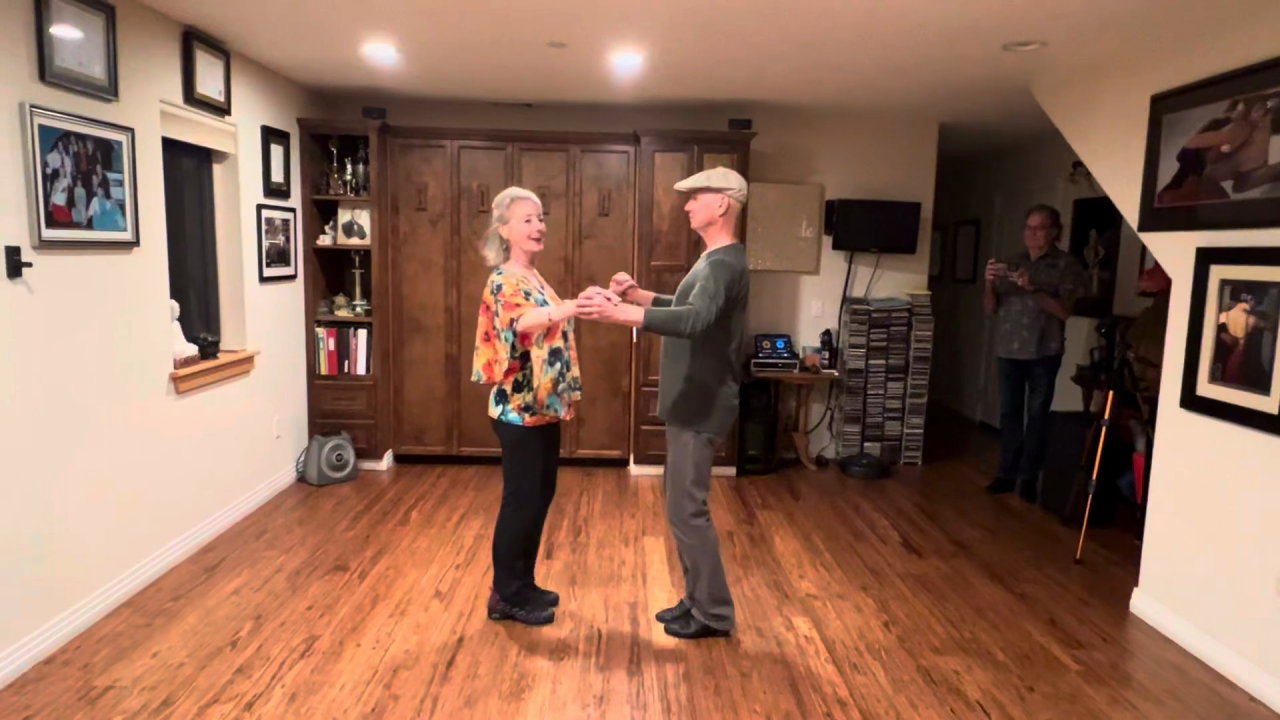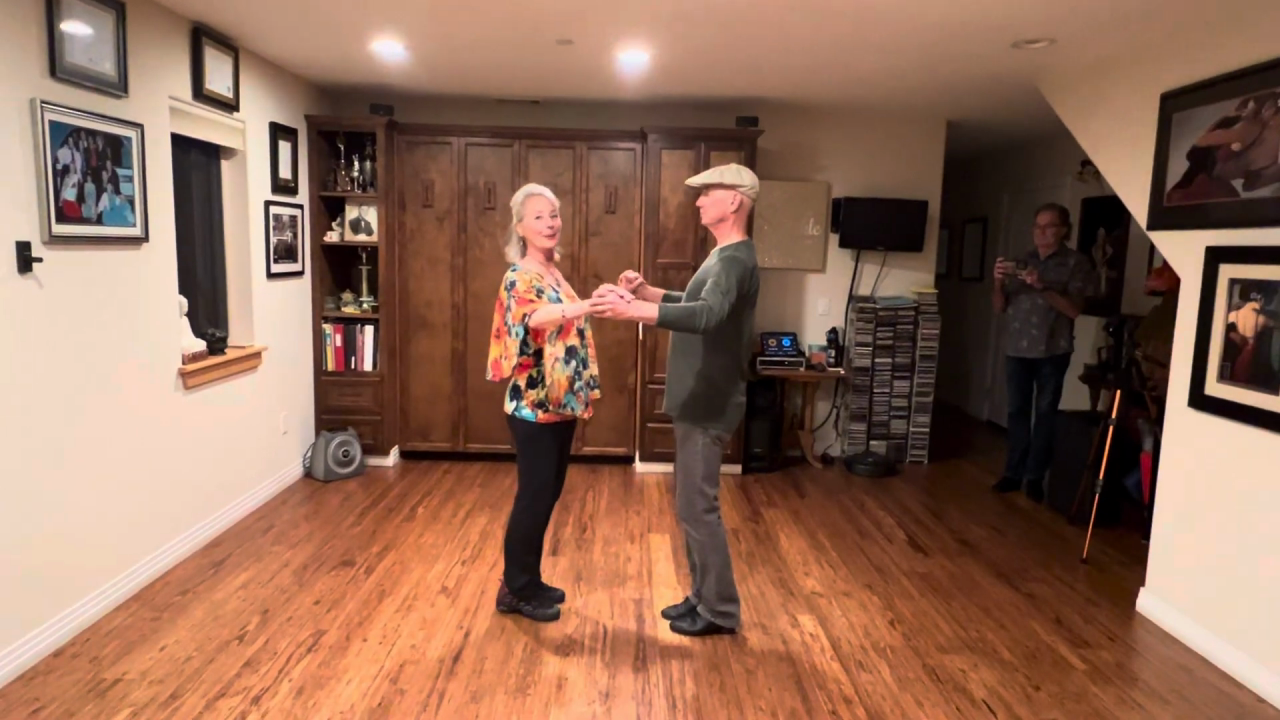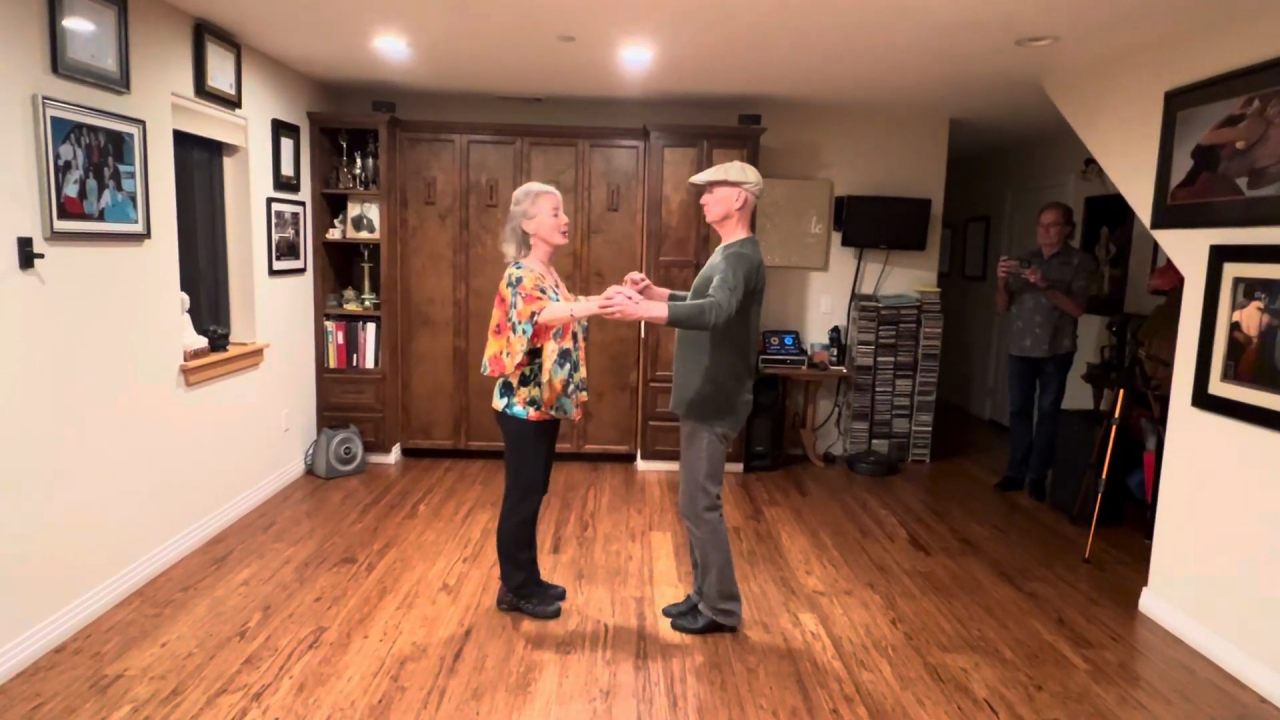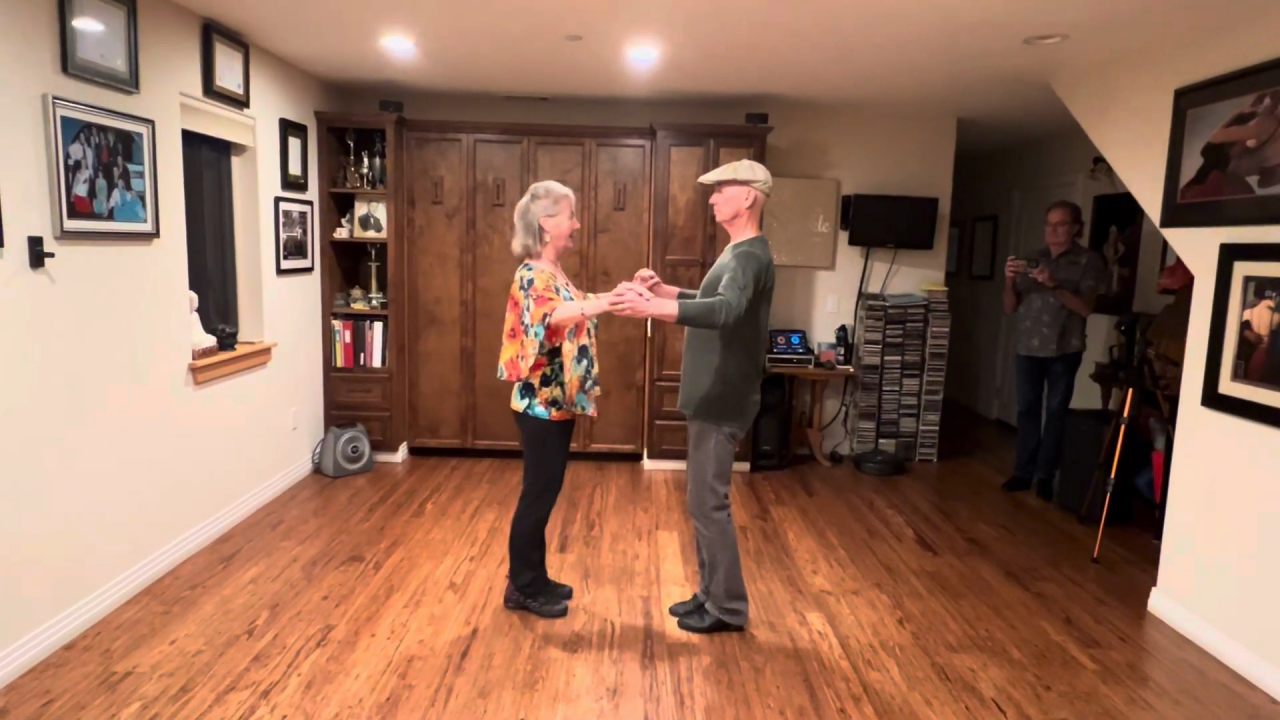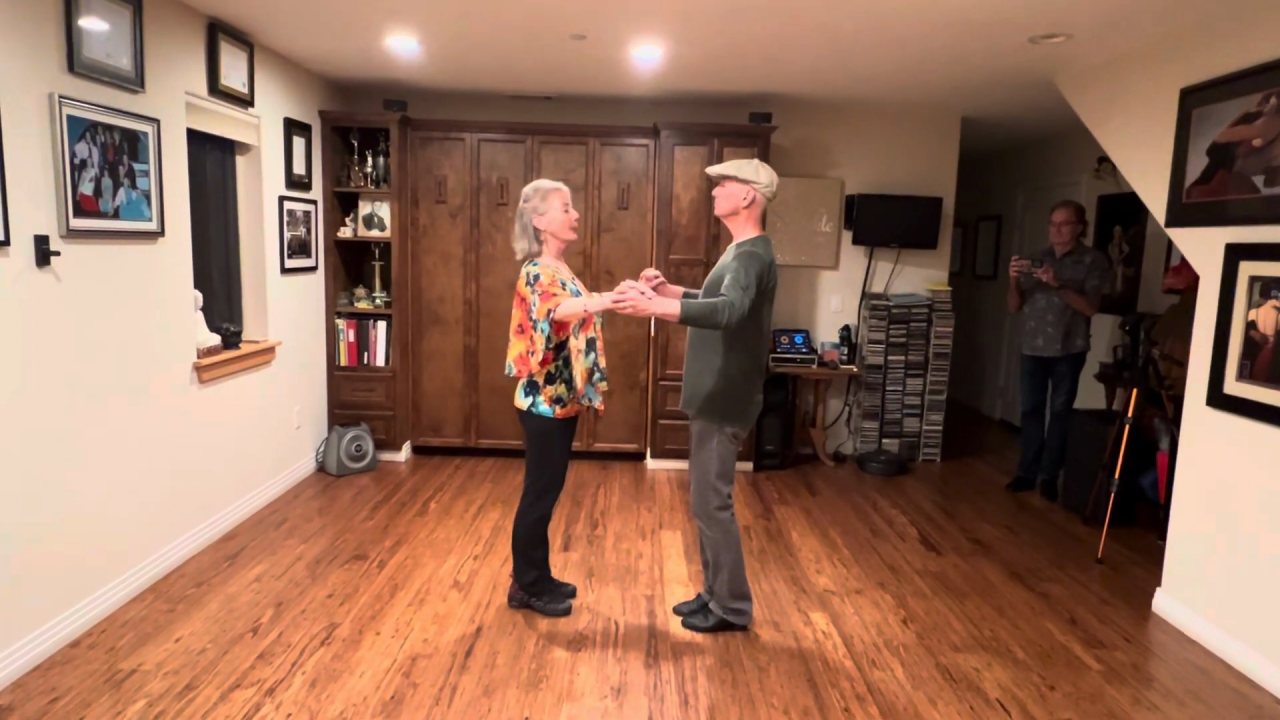
dt=1s
person 1, frame 1
left shoulder: (725, 264)
right shoulder: (714, 260)
left elbow: (694, 320)
right elbow: (683, 308)
left wrist: (619, 313)
right wrist: (637, 294)
left hip: (701, 407)
right hip: (690, 403)
left knee: (686, 509)
right knee: (683, 506)
left ankle: (714, 613)
right ankle: (697, 600)
person 1, frame 2
left shoulder: (736, 260)
right shoulder: (724, 256)
left elbow: (706, 316)
right elbow: (692, 305)
left wrist: (632, 310)
right wrist: (646, 292)
left hip: (709, 404)
right hip: (698, 400)
left knee: (697, 507)
right knee: (692, 504)
left ankle: (720, 610)
right ankle: (703, 597)
person 1, frame 3
left shoulder: (742, 257)
right shoulder: (728, 254)
left elbow: (714, 313)
right elbow: (700, 304)
left wrist: (641, 311)
right wrist: (653, 293)
left hip: (715, 402)
right hip: (704, 398)
left knee: (700, 504)
right knee: (697, 502)
left ankle: (721, 608)
right ankle: (705, 595)
person 1, frame 4
left shoulder: (750, 257)
right shoulder: (738, 253)
left elbow: (723, 311)
left wrist: (651, 308)
right wrist: (663, 290)
left hip: (722, 401)
right hip: (712, 397)
left knee: (708, 502)
right knee: (705, 500)
left ankle: (728, 606)
right ankle: (712, 594)
person 1, frame 5
left shoulder: (753, 256)
right shoulder: (742, 252)
left elbow: (727, 311)
left wrist: (653, 307)
right wrist: (668, 290)
left hip: (725, 401)
right hip: (715, 396)
left knee: (711, 502)
right knee: (708, 500)
left ankle: (732, 606)
right ankle: (716, 593)
person 2, frame 1
left shoulder: (533, 277)
right shoulder: (503, 282)
right elbow: (520, 323)
left wrist: (584, 305)
right wrist: (572, 308)
left hip: (543, 405)
right hip: (518, 409)
left knee: (540, 496)
right knee: (521, 499)
left ankle: (521, 585)
right ankle: (506, 595)
person 2, frame 2
left shoulder: (553, 273)
right shoulder: (520, 278)
right elbow: (531, 319)
left wrist: (600, 303)
right wrist: (585, 306)
left hip: (560, 402)
right hip: (534, 406)
left knee: (547, 494)
right knee: (534, 496)
left ankle: (528, 582)
right ankle: (515, 589)
person 2, frame 3
left shoulder: (548, 272)
right shoulder: (521, 275)
left elbow: (564, 317)
right elbow: (538, 316)
left wrist: (603, 300)
right wrist: (596, 304)
left hip: (545, 401)
right hip: (523, 402)
left knee: (534, 493)
right knee: (522, 495)
left ankle: (527, 580)
right ankle: (514, 589)
person 2, frame 4
left shoulder: (554, 272)
right shoulder: (532, 275)
left elbow: (575, 314)
right elbow: (550, 317)
left wrist: (614, 296)
right wrist: (604, 302)
left hip: (558, 401)
right hip: (541, 403)
left knee: (545, 492)
right knee: (538, 493)
left ankle: (533, 579)
right ankle: (522, 588)
person 2, frame 5
left shoulder: (559, 268)
right shoulder: (537, 272)
left elbow: (579, 313)
right elbow: (556, 312)
left wrist: (617, 295)
right wrist: (609, 299)
left hip: (562, 398)
right hip: (544, 400)
left knee: (547, 491)
right knee: (540, 492)
left ankle: (537, 578)
right ankle: (526, 586)
person 3, frame 1
left shoulder: (1067, 265)
right shoulder: (1013, 263)
left elbow: (1064, 310)
right elbow: (991, 309)
left wrist: (1033, 288)
right wrist: (990, 283)
left hip: (1043, 352)
right hip: (1008, 350)
left knee: (1037, 415)
right knee: (1009, 413)
left ankle: (1028, 478)
right ankle: (1007, 473)
person 3, frame 2
left shoulder: (1076, 263)
right shoulder: (1021, 262)
left elbow: (1074, 309)
right elbow: (999, 307)
left wrist: (1042, 286)
right wrist: (998, 283)
left hip: (1052, 351)
right hip: (1017, 349)
left knee: (1045, 413)
right knee: (1016, 411)
left ankle: (1035, 477)
right ankle: (1013, 472)
person 3, frame 3
left shoulder: (1080, 262)
right shoulder: (1024, 260)
left elbow: (1077, 308)
right elbow: (1003, 306)
left wrist: (1046, 285)
right wrist: (1002, 281)
left hip: (1055, 350)
right hip: (1020, 348)
left knee: (1048, 412)
right knee: (1019, 410)
left ankle: (1038, 476)
right ankle: (1016, 472)
person 3, frame 4
left shoulder: (1089, 261)
right shoulder: (1033, 259)
left elbow: (1085, 307)
right elbow: (1010, 306)
left wrist: (1053, 285)
right wrist: (1010, 281)
left hip: (1063, 350)
right hip: (1028, 348)
left knee: (1055, 412)
right knee: (1027, 410)
left ankle: (1045, 476)
right ankle: (1023, 472)
person 3, frame 5
left shoulder: (1093, 261)
right shoulder: (1037, 259)
left elbow: (1090, 307)
right elbow: (1014, 306)
left wrist: (1058, 284)
right wrist: (1014, 280)
left hip: (1068, 349)
right hip: (1032, 347)
left knee: (1060, 412)
right knee: (1030, 410)
left ankle: (1049, 476)
right ankle: (1027, 472)
